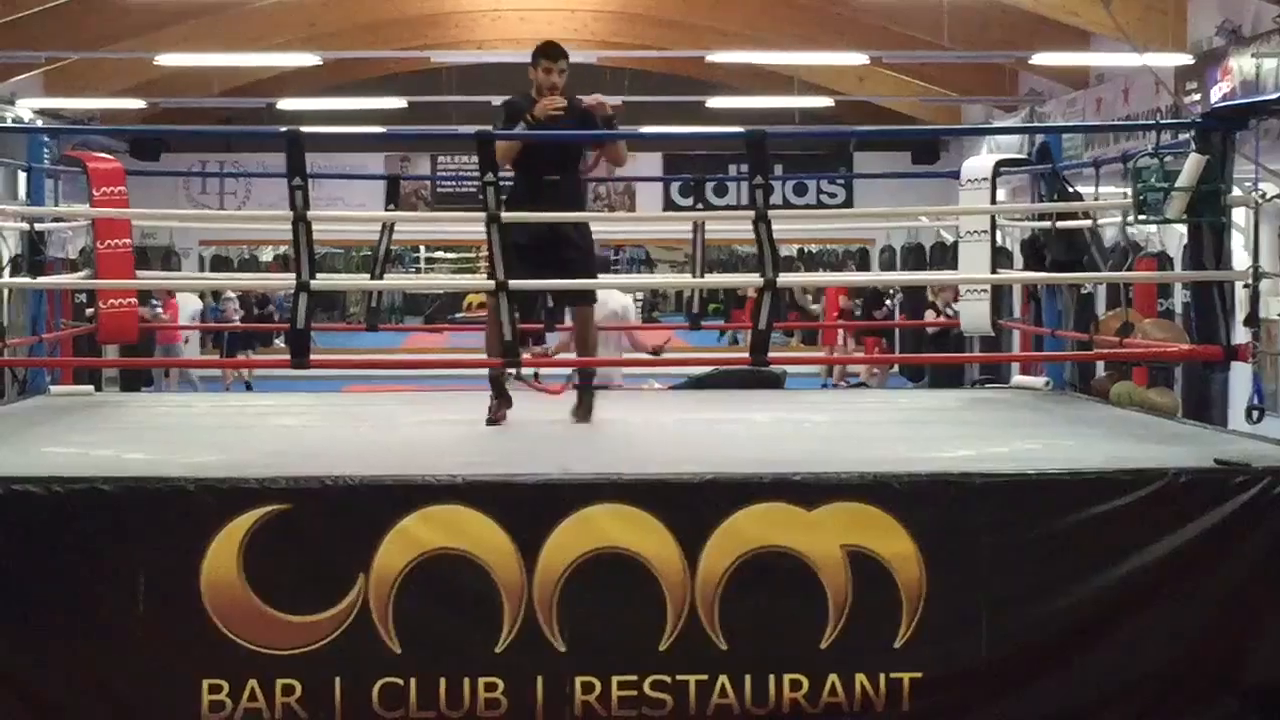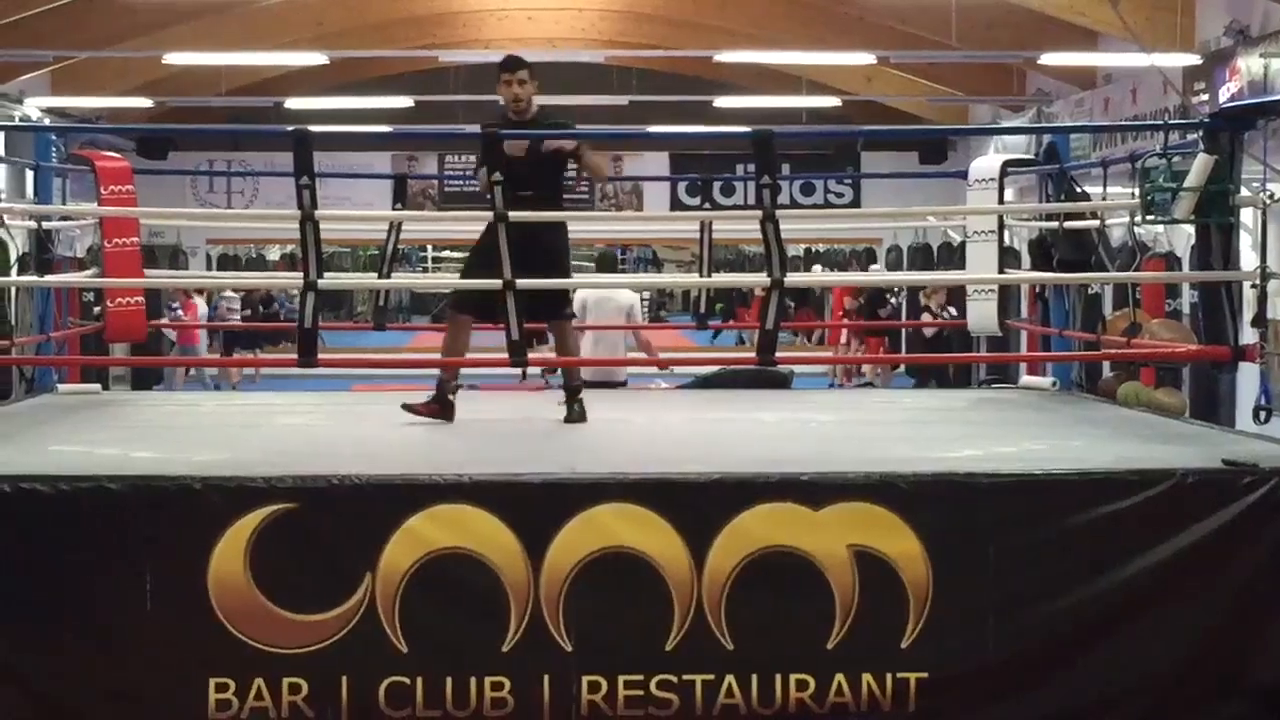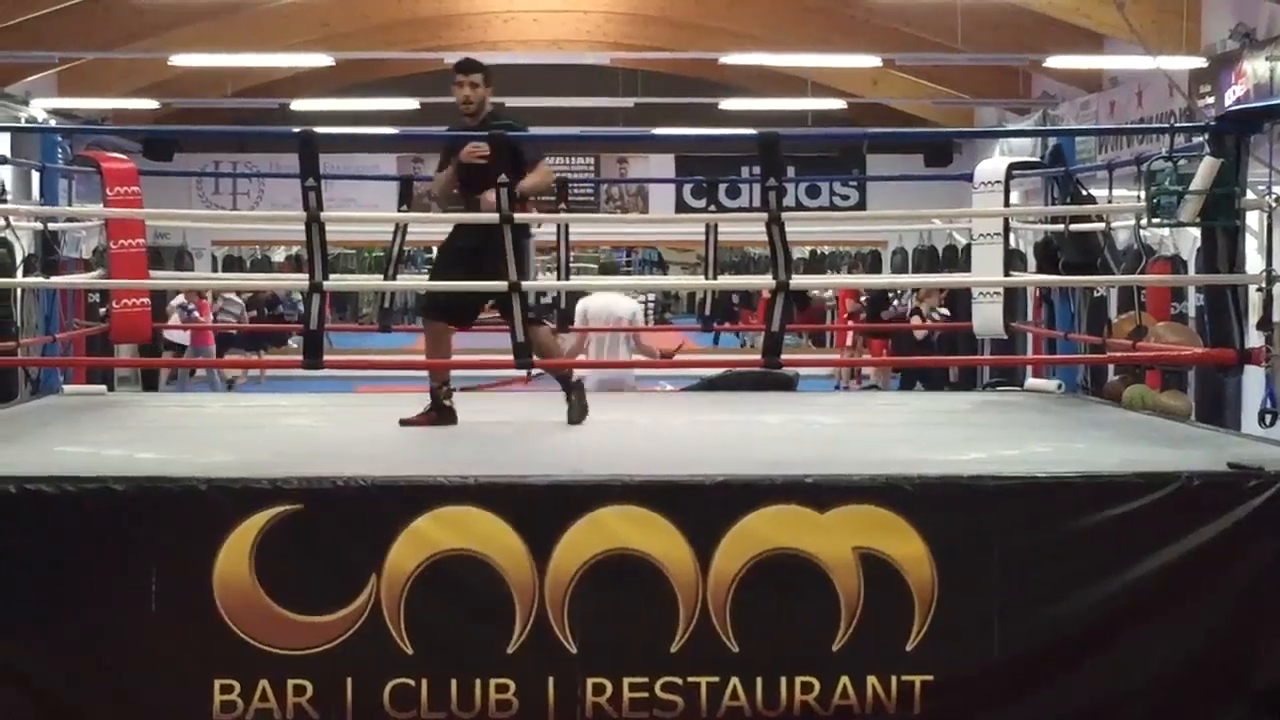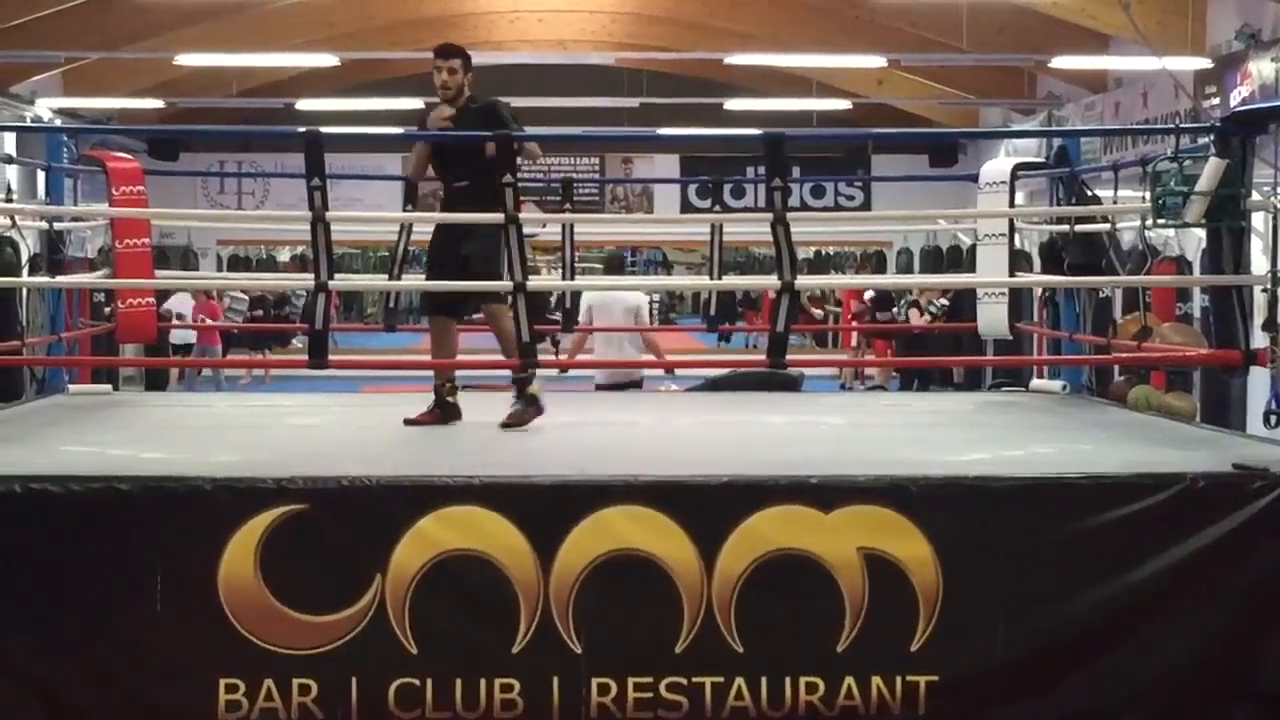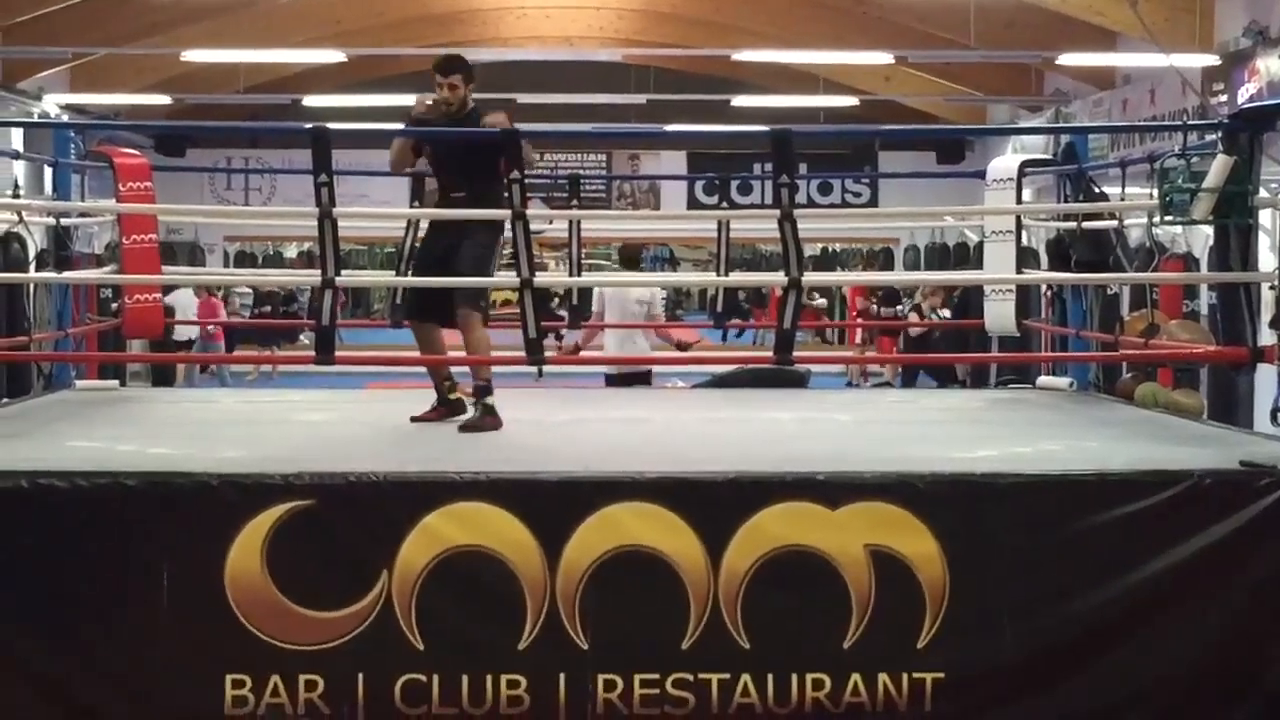
dt=0.2s
person 1, frame 1
left shoulder: (579, 110)
right shoulder: (514, 108)
left elbow: (618, 159)
right elbow: (501, 158)
left wrist: (607, 119)
right wrist: (531, 118)
left hip: (568, 215)
right hip: (522, 217)
left knee: (583, 308)
right knee: (499, 301)
left ankle: (585, 389)
right ankle: (499, 391)
person 1, frame 2
left shoulder: (556, 126)
right shoulder: (494, 129)
left elbow: (601, 173)
right elbow: (482, 183)
left wrist: (575, 147)
right wrist: (502, 154)
left hip: (546, 232)
right hip: (502, 229)
left knee: (559, 320)
right knee: (458, 311)
left ankle: (574, 397)
right ankle: (443, 398)
person 1, frame 3
left shoulder: (510, 129)
right shoulder: (454, 135)
left elbow: (544, 177)
right elbow: (439, 191)
left wrist: (509, 190)
right wrist: (458, 162)
left hip: (507, 233)
right hip: (468, 233)
left knee: (526, 321)
right knee: (435, 317)
left ankle: (573, 388)
right ankle: (440, 404)
person 1, frame 4
left shoulder: (489, 111)
right shoulder: (434, 120)
left elbow: (533, 153)
right elbow: (414, 174)
right wrist: (429, 133)
left hip: (489, 219)
right hip: (452, 222)
left knee: (493, 306)
right knee: (439, 315)
left ankle: (526, 392)
right ankle: (445, 401)
person 1, frame 5
left shoulder: (486, 121)
right shoulder: (431, 123)
left elbow: (528, 161)
right elbow: (396, 166)
left wrist: (508, 130)
right wrist: (412, 121)
left hip: (481, 229)
right hip: (443, 228)
left knee: (468, 311)
right knee: (420, 318)
left ankle: (486, 406)
right ankle: (449, 397)
